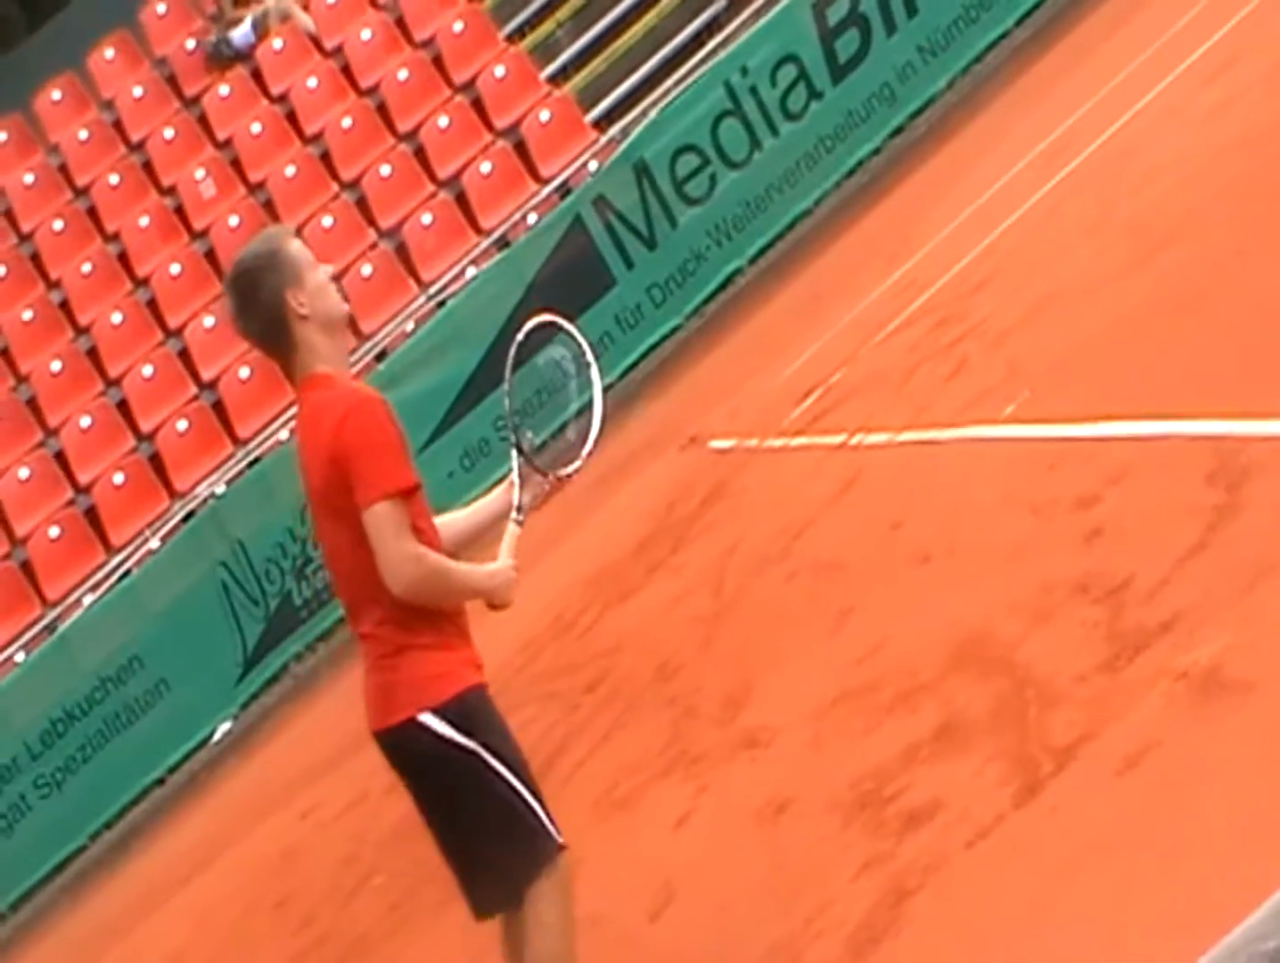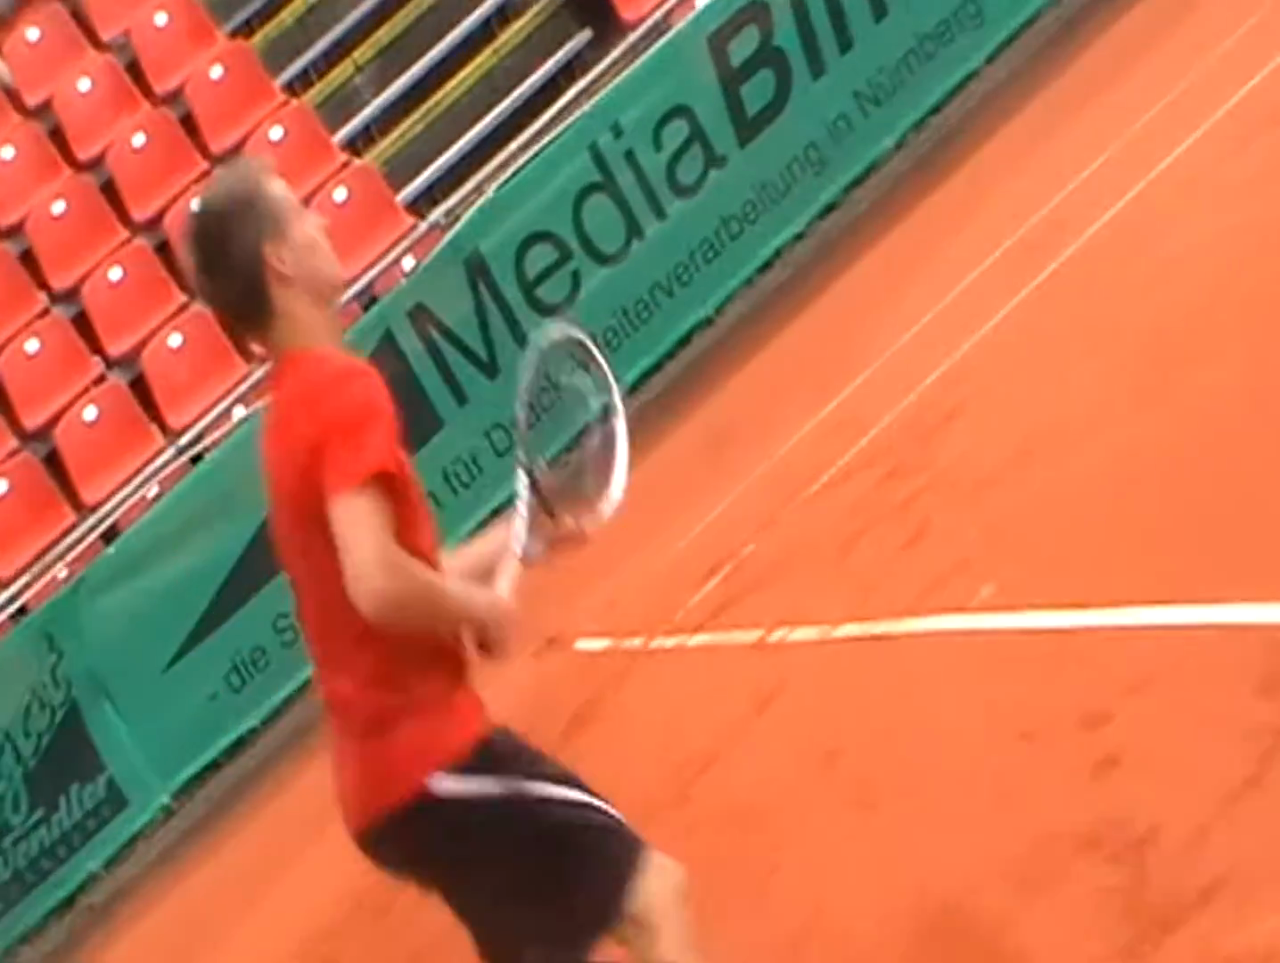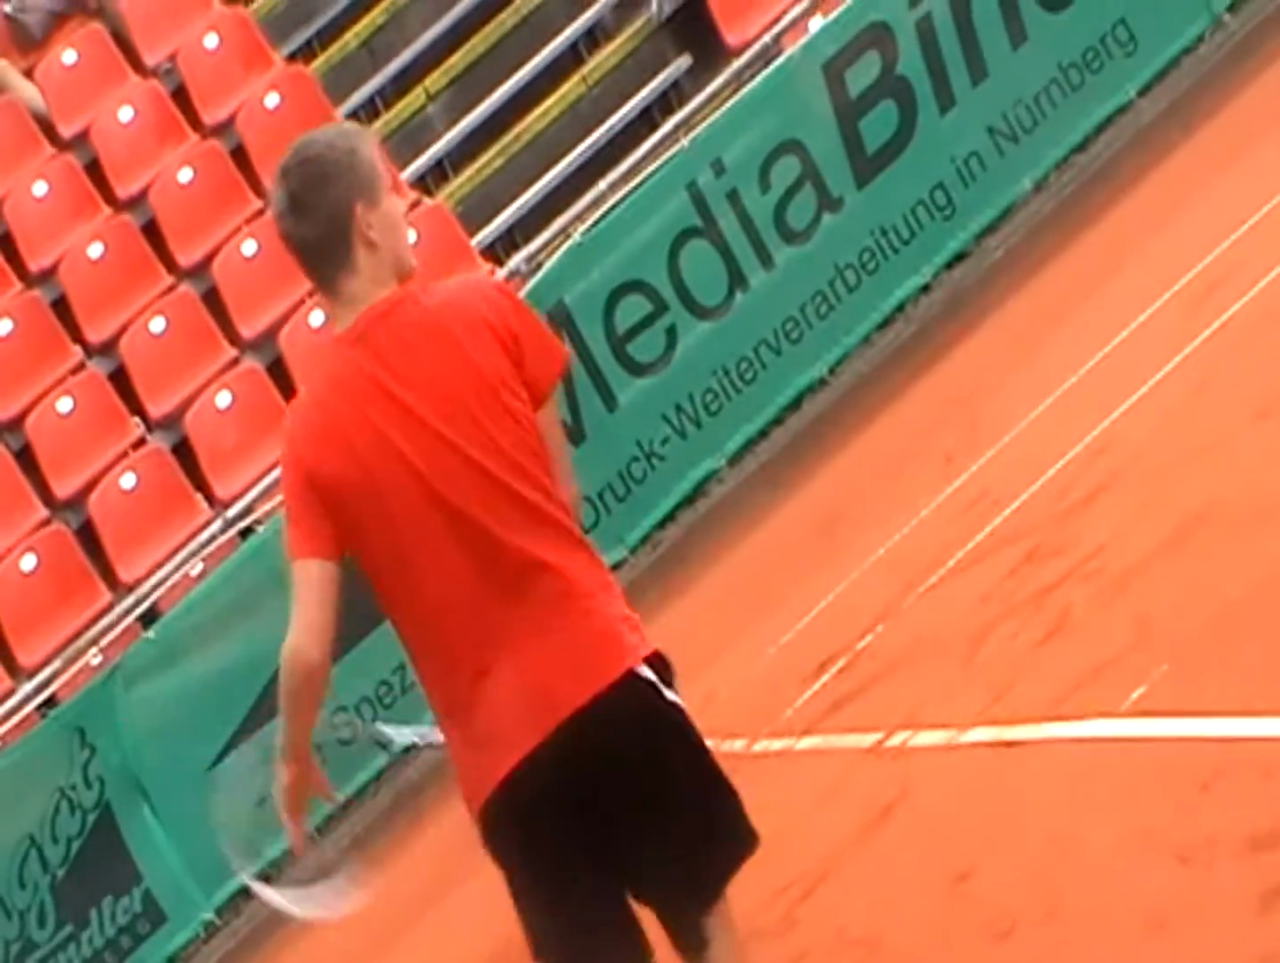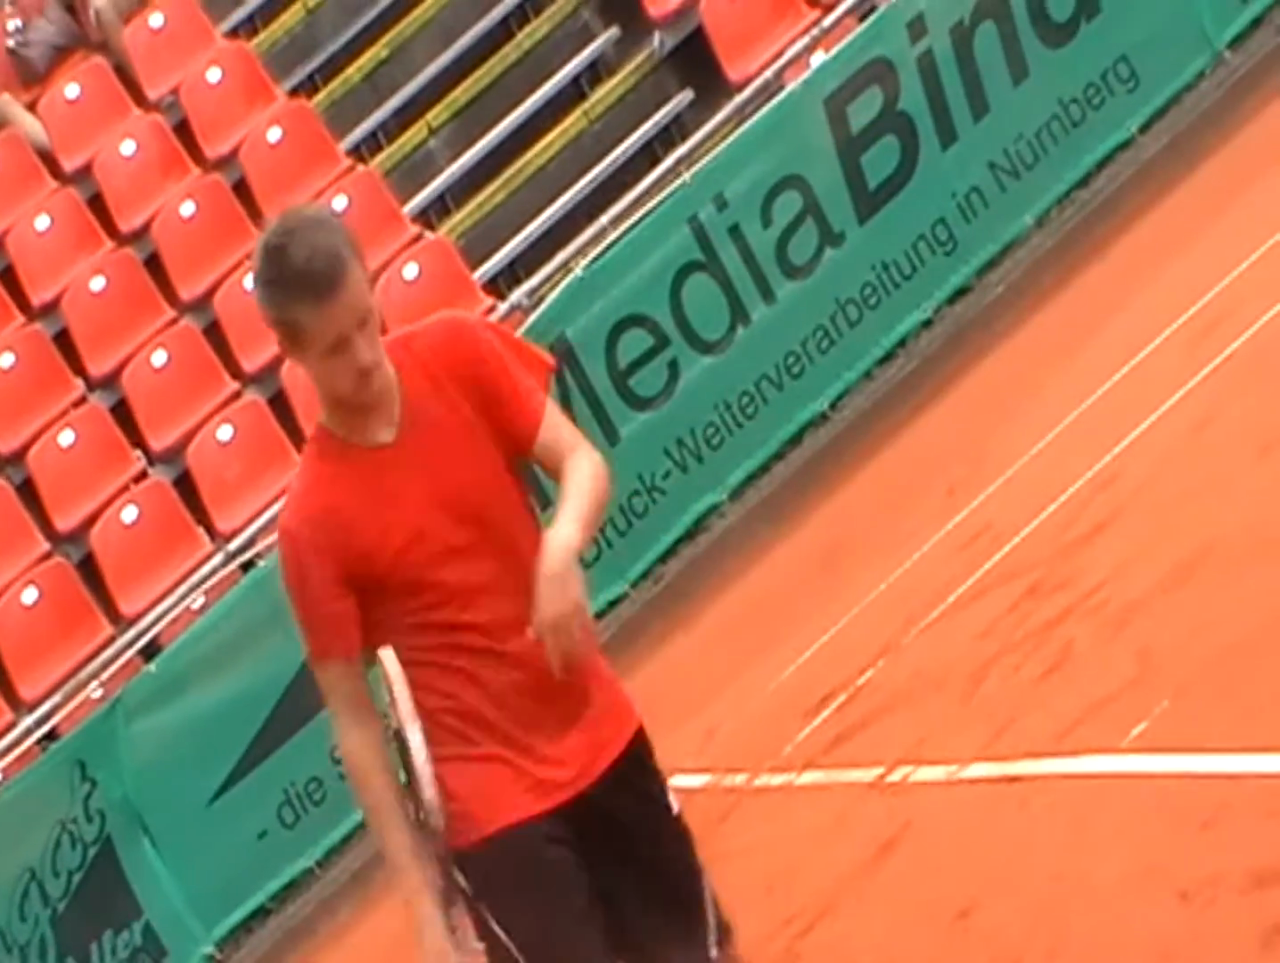
dt=1s
person 1, frame 1
left shoulder: (320, 416)
right shoulder: (358, 411)
right elbow: (405, 571)
left wrist: (510, 495)
right wrist: (485, 582)
left hip: (410, 687)
right hip: (432, 692)
left knee: (514, 878)
right knee: (543, 867)
person 1, frame 2
left shoulder: (296, 408)
right shoulder: (342, 391)
right elbow: (379, 585)
left wrist: (502, 545)
right wrist: (478, 608)
left hip: (384, 781)
right hip: (430, 762)
right knee: (653, 895)
person 1, frame 3
left shoulder: (313, 434)
right shoulder: (483, 310)
left elbow: (309, 647)
right elbow: (555, 489)
left wrist: (294, 753)
left hip: (500, 748)
right hip: (602, 669)
person 1, frame 4
left shoulder: (456, 352)
right shoulder: (315, 518)
left elbow: (582, 463)
right elbow: (351, 718)
left wrist: (563, 548)
right wrist: (421, 890)
left hip: (601, 735)
right hip: (494, 799)
